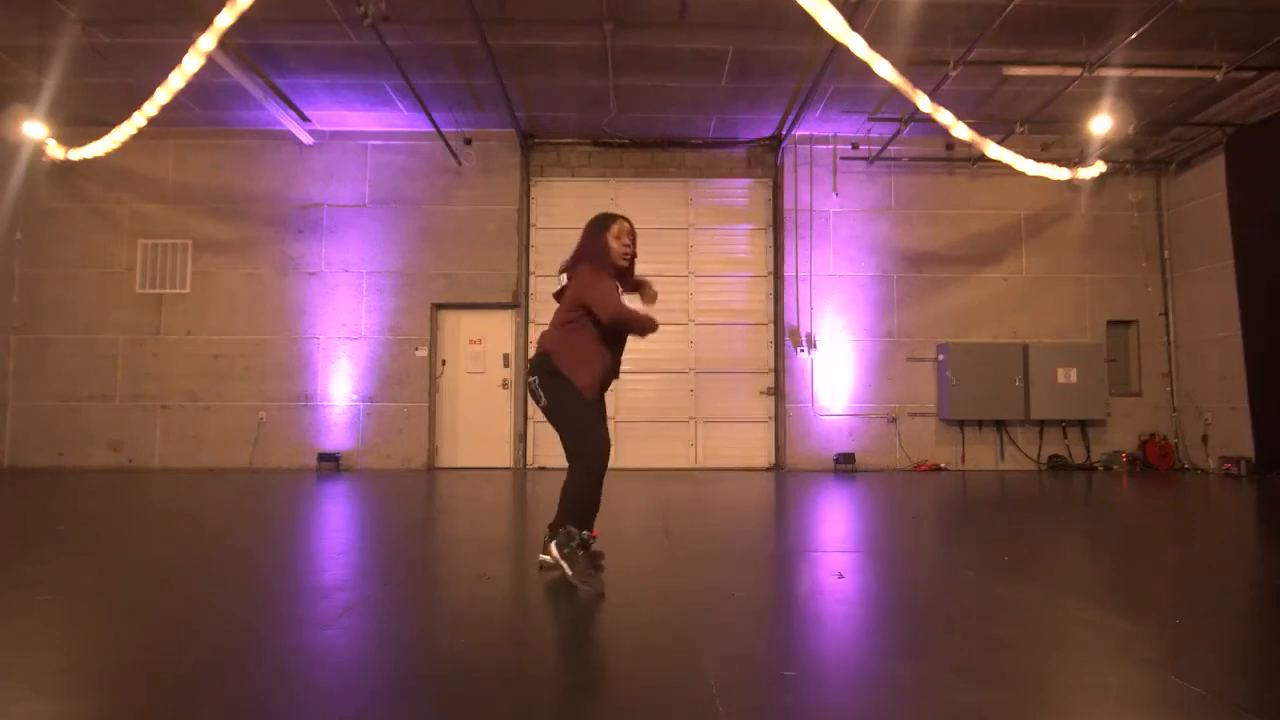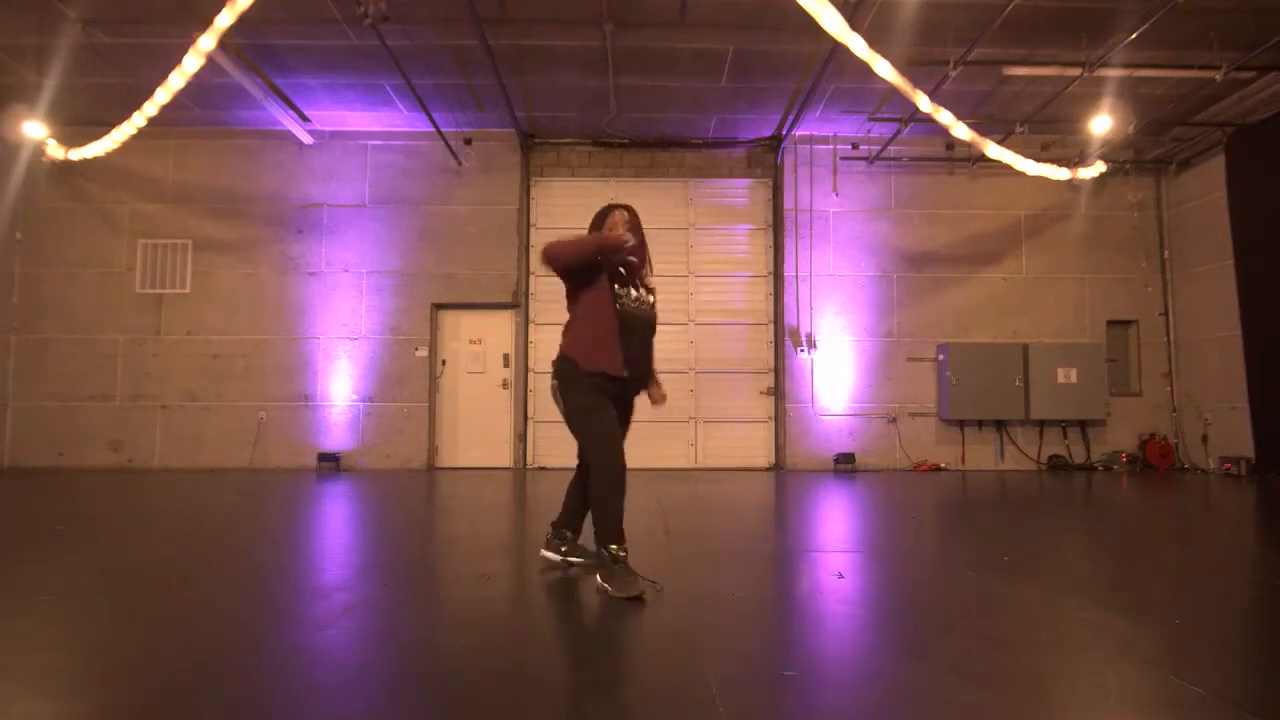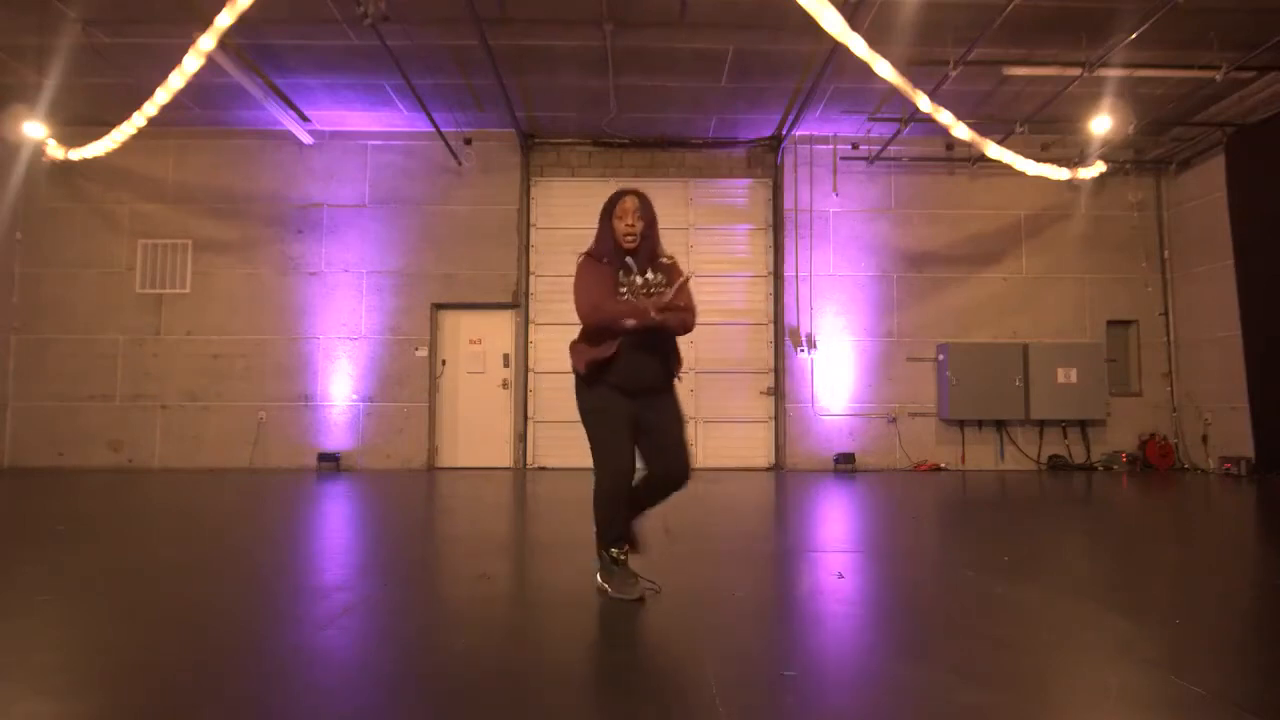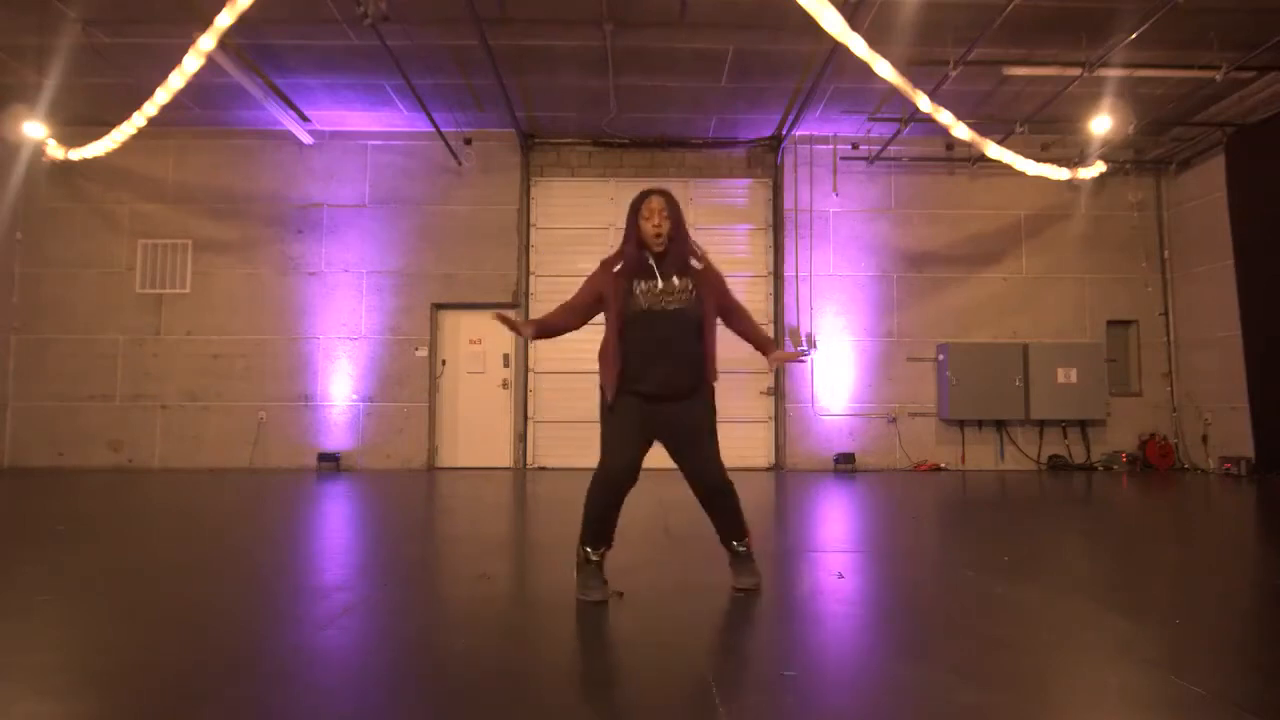
dt=0.3s
person 1, frame 1
left shoulder: (608, 280)
right shoulder: (591, 275)
right elbow: (614, 315)
left wrist: (640, 285)
right wrist: (647, 322)
left hip: (584, 382)
right hip: (558, 378)
left knee: (589, 460)
right knee: (592, 454)
left ankle: (558, 541)
right ankle: (573, 541)
person 1, frame 2
left shoulder: (643, 284)
right shoulder: (586, 268)
left elbow: (642, 340)
right elbow: (552, 253)
left wrist: (654, 382)
right wrist: (603, 244)
left hip: (621, 388)
right hip: (583, 382)
left knee: (595, 465)
right knee: (609, 462)
left ankle: (560, 540)
right ankle: (612, 560)
person 1, frame 3
left shoulder: (666, 268)
right shoulder: (594, 267)
left elbow: (686, 318)
right elbow: (593, 314)
left wrist: (645, 318)
right wrist: (652, 308)
left hip: (655, 389)
right hip: (603, 386)
left knee: (674, 470)
right knee: (616, 471)
left ankle: (623, 515)
right ankle: (612, 562)
person 1, frame 4
left shoulder: (699, 270)
right shoulder: (615, 273)
left elbow: (731, 311)
right elbow: (575, 310)
left wrist: (768, 347)
right wrist: (534, 328)
left hip: (688, 397)
right hip: (631, 396)
left knee: (710, 478)
right knee: (614, 474)
left ankle: (739, 550)
right ankle: (589, 562)
